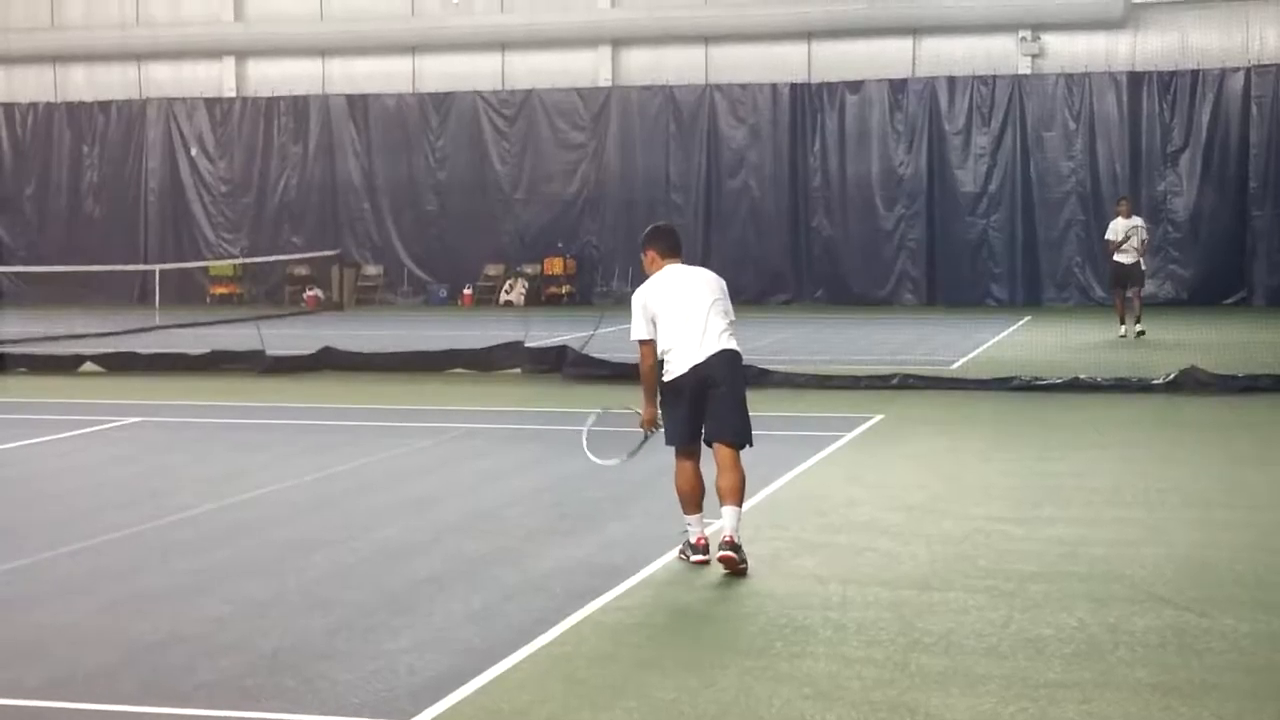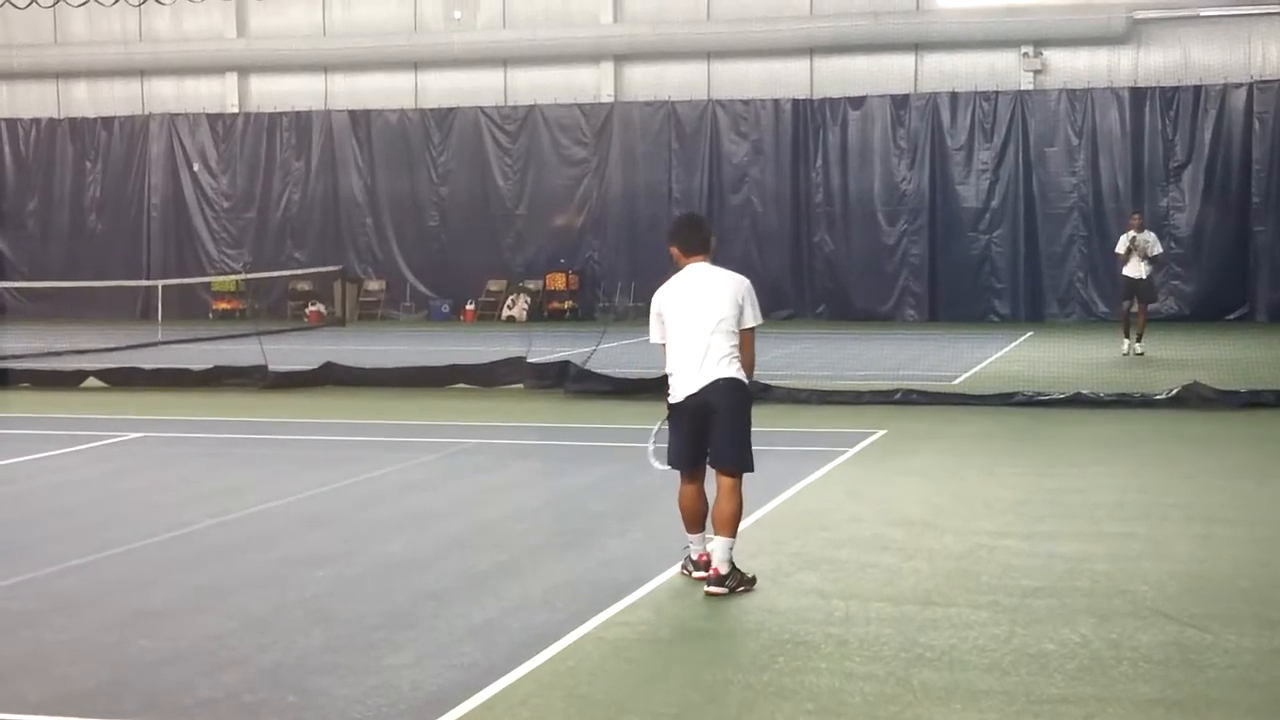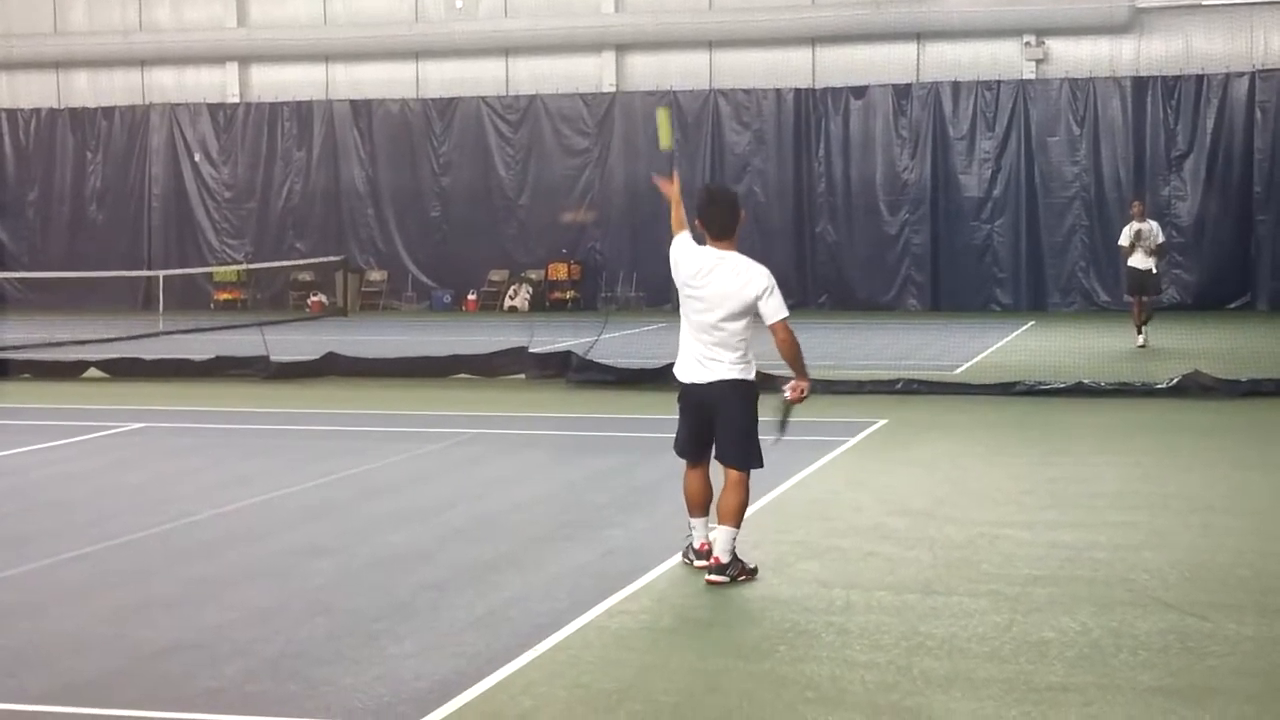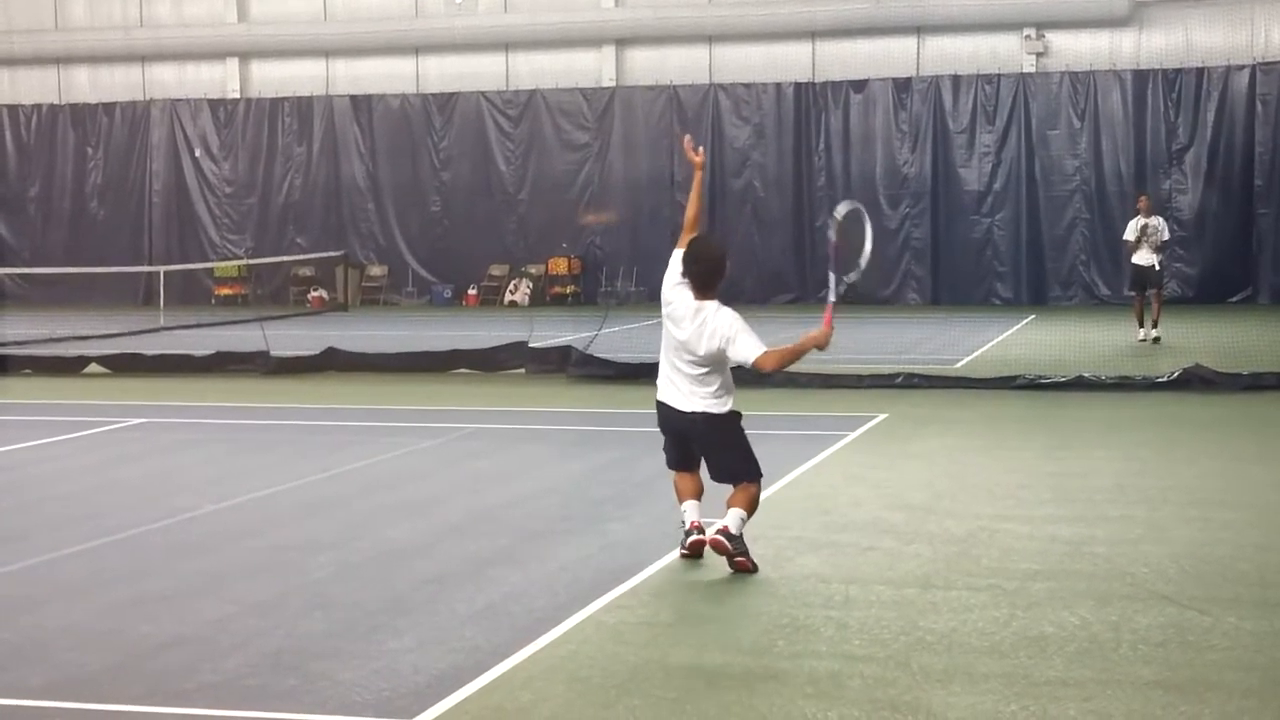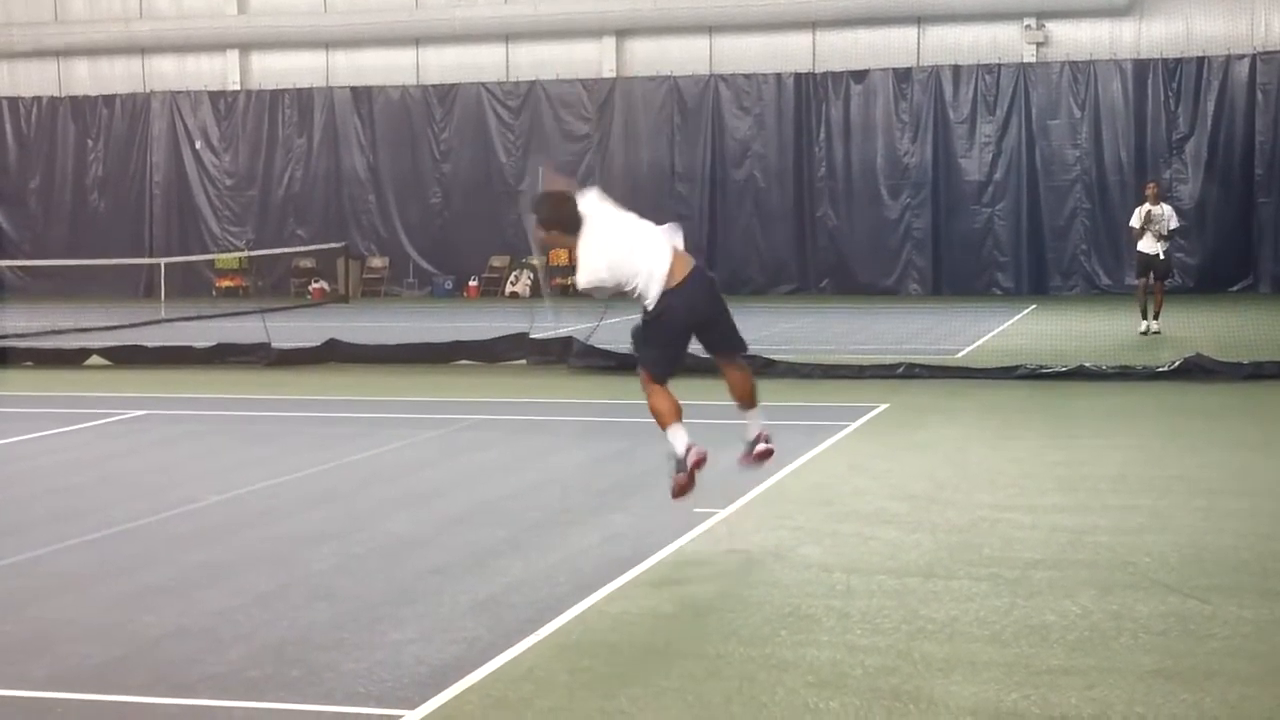
dt=0.5s
person 1, frame 1
left shoulder: (645, 293)
right shoulder: (712, 278)
left elbow: (648, 359)
left wrist: (650, 405)
left hip: (680, 372)
right hip: (724, 361)
left knee: (686, 457)
right knee: (727, 454)
left ankle: (696, 539)
right ankle: (729, 537)
person 1, frame 2
left shoulder: (664, 294)
right shoulder: (738, 284)
right elbow: (747, 350)
left hip: (684, 392)
right hip: (728, 386)
left knee: (690, 477)
right knee: (729, 479)
left ankle: (698, 555)
right ankle: (721, 569)
person 1, frame 3
left shoulder: (685, 259)
right shoulder: (756, 276)
left elbow: (680, 231)
right elbow: (782, 334)
left wrist: (674, 198)
right wrist: (799, 376)
left hip: (691, 382)
right hip: (734, 386)
left knee: (696, 465)
right knee: (736, 473)
left ankle: (700, 544)
right ankle: (722, 557)
person 1, frame 4
left shoulder: (671, 292)
right shoulder: (725, 323)
left elbow: (688, 230)
right elbow: (767, 362)
left wrist: (697, 173)
right wrist: (813, 341)
left hip: (670, 408)
right hip: (712, 415)
left knee: (684, 470)
right knee: (747, 484)
left ankle: (692, 524)
right ankle: (728, 529)
person 1, frame 5
left shoulder: (589, 269)
right shoulder: (592, 206)
left hip: (670, 304)
right hip: (696, 279)
left knee: (653, 382)
right knee: (732, 363)
left ankle: (684, 451)
right ankle: (757, 435)
